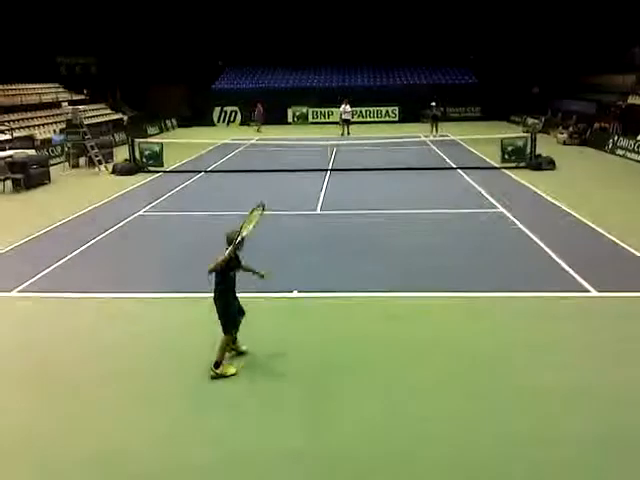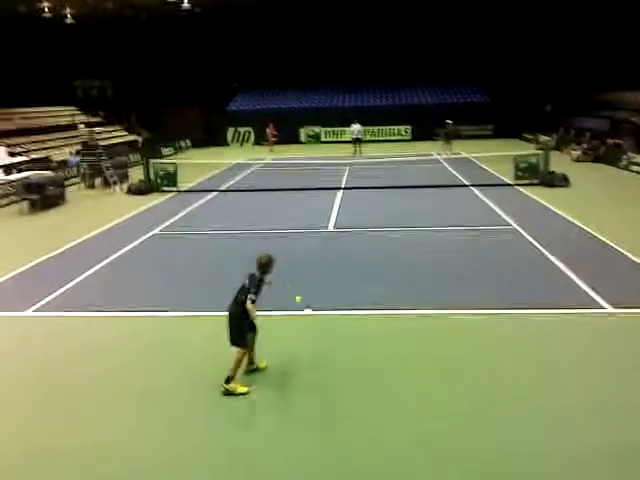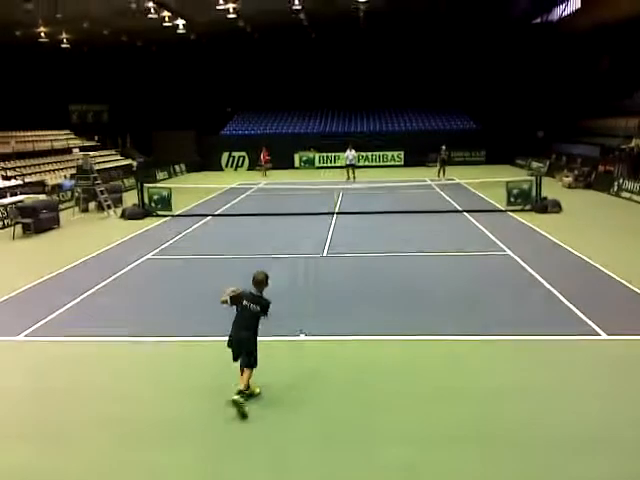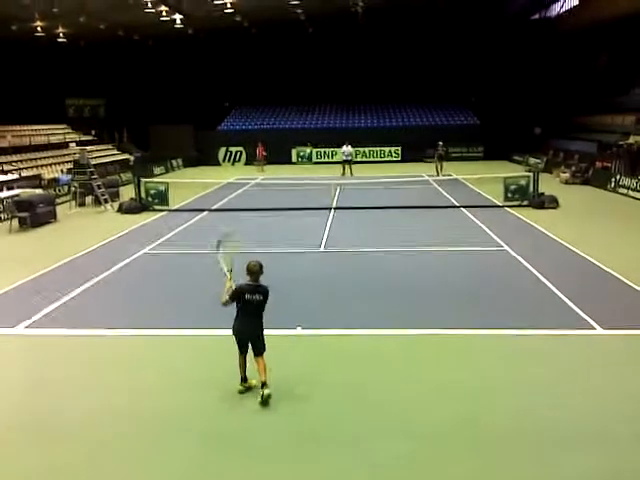
dt=0.3s
person 1, frame 1
left shoulder: (234, 256)
right shoulder: (226, 258)
left elbow: (240, 266)
right elbow: (210, 270)
left wrist: (256, 272)
right wrist: (221, 260)
left hip: (230, 295)
right hip: (223, 298)
left knee: (238, 317)
right knee: (229, 331)
left ankle: (233, 345)
right ankle: (217, 367)
person 1, frame 2
left shoulder: (253, 276)
right shoulder: (257, 284)
right elbow: (248, 304)
left wrist: (264, 281)
right wrist: (252, 313)
left hip: (237, 311)
right hip: (239, 314)
left knee: (252, 332)
right knee: (243, 347)
left ankle: (251, 363)
right ankle: (229, 383)
person 1, frame 3
left shoulder: (242, 295)
right shoulder: (265, 303)
left elbow: (223, 300)
left wrist: (229, 291)
left hip: (235, 335)
right hip: (249, 337)
left knee: (244, 361)
right knee: (249, 367)
left ankle: (246, 389)
right ankle: (238, 395)
person 1, frame 4
left shoulder: (240, 289)
right shoulder: (265, 290)
left elbow: (224, 302)
left wrist: (228, 288)
left hip: (240, 327)
right hip: (256, 328)
left knee: (242, 354)
right knee: (259, 356)
left ankle: (244, 383)
right ankle: (264, 387)
